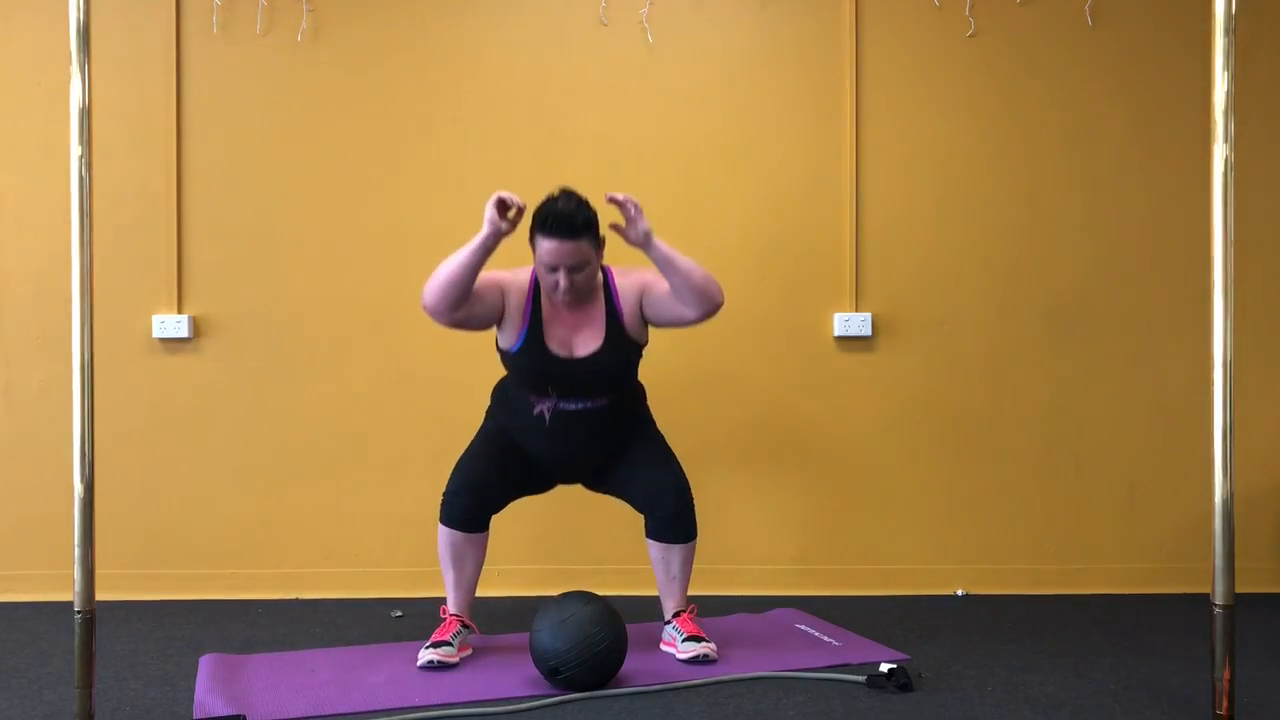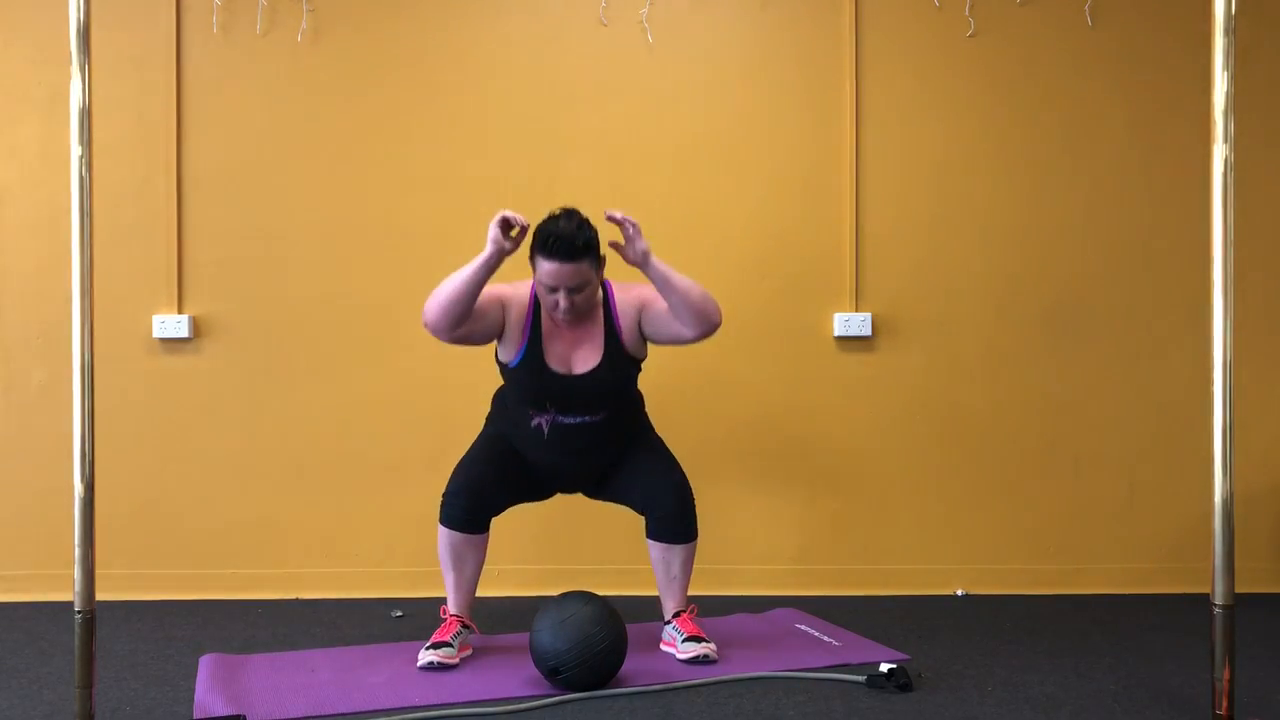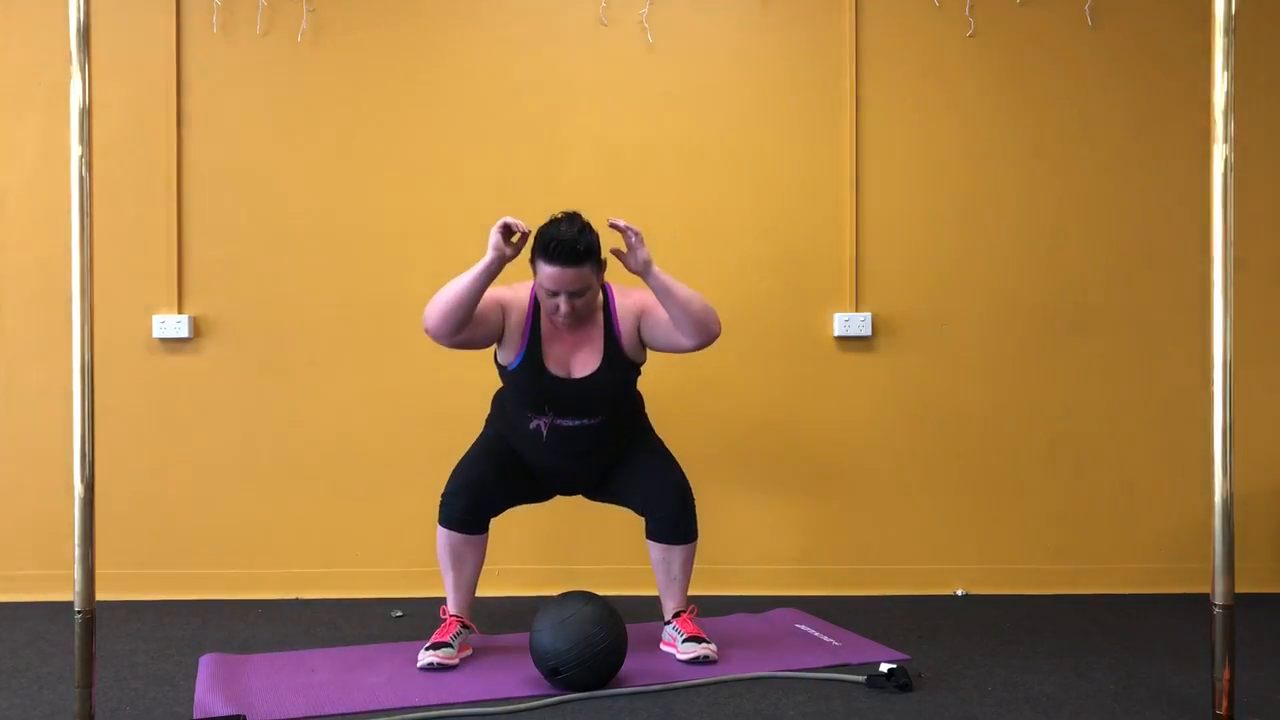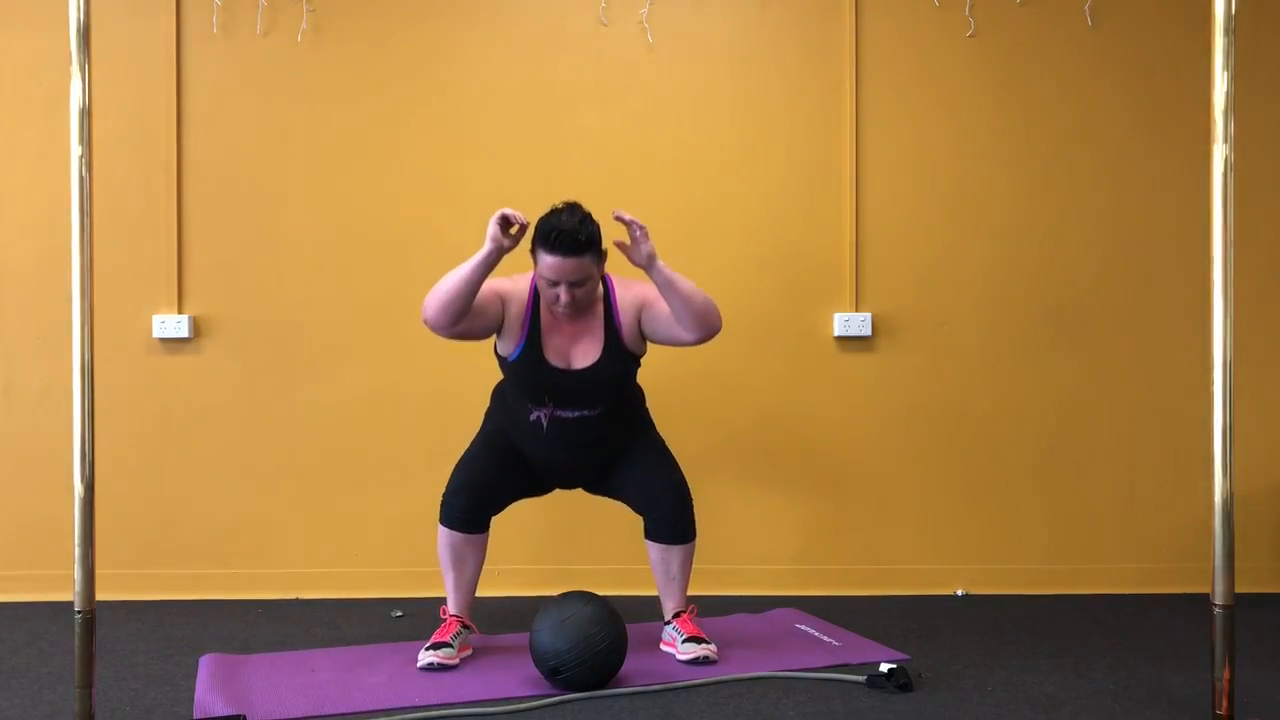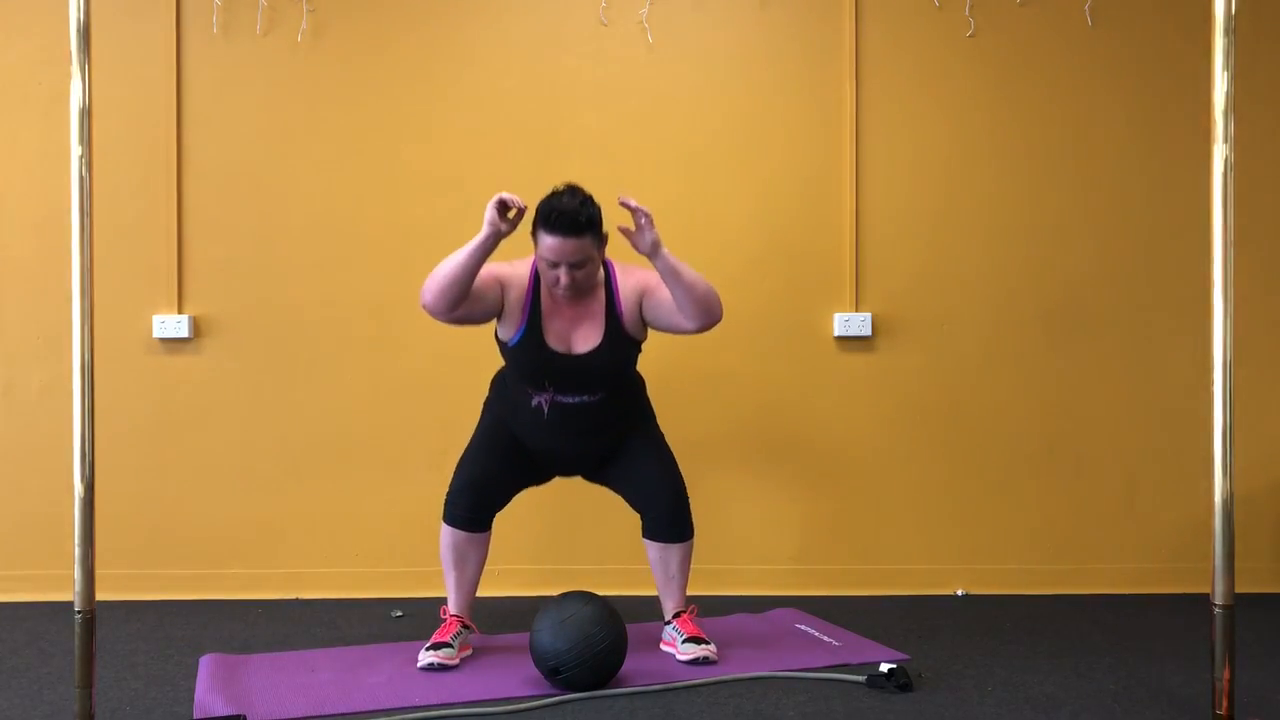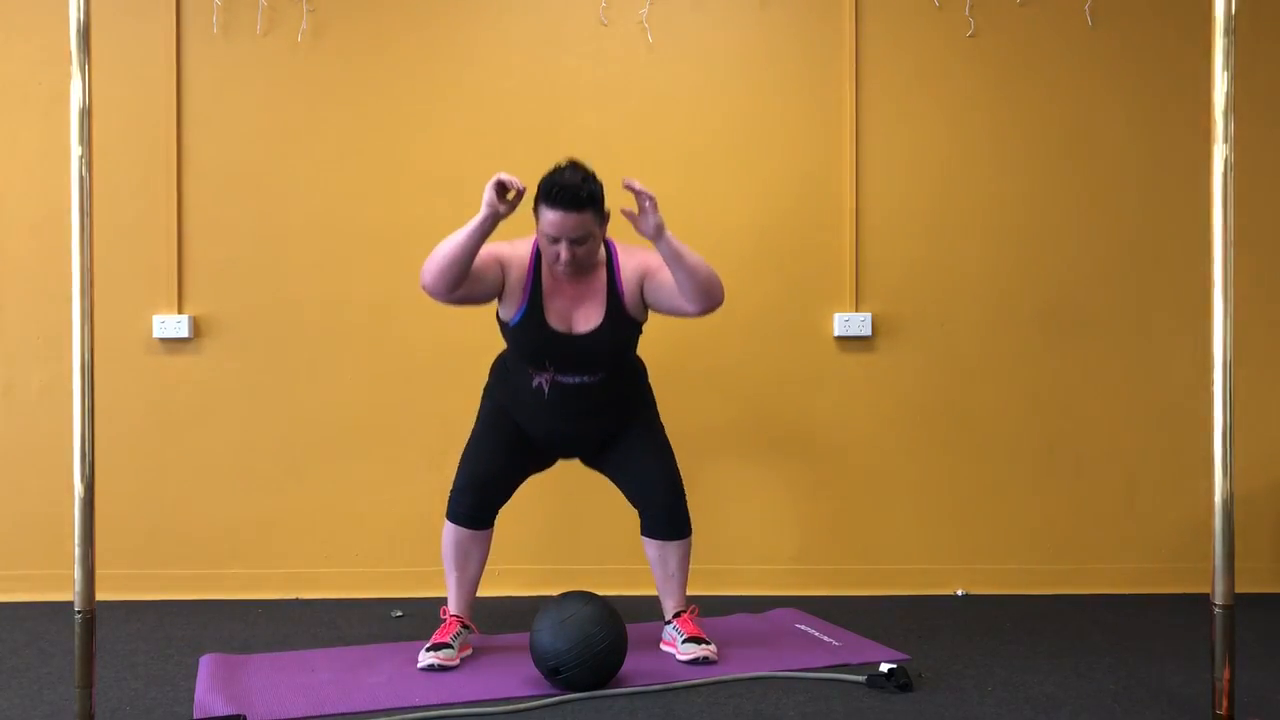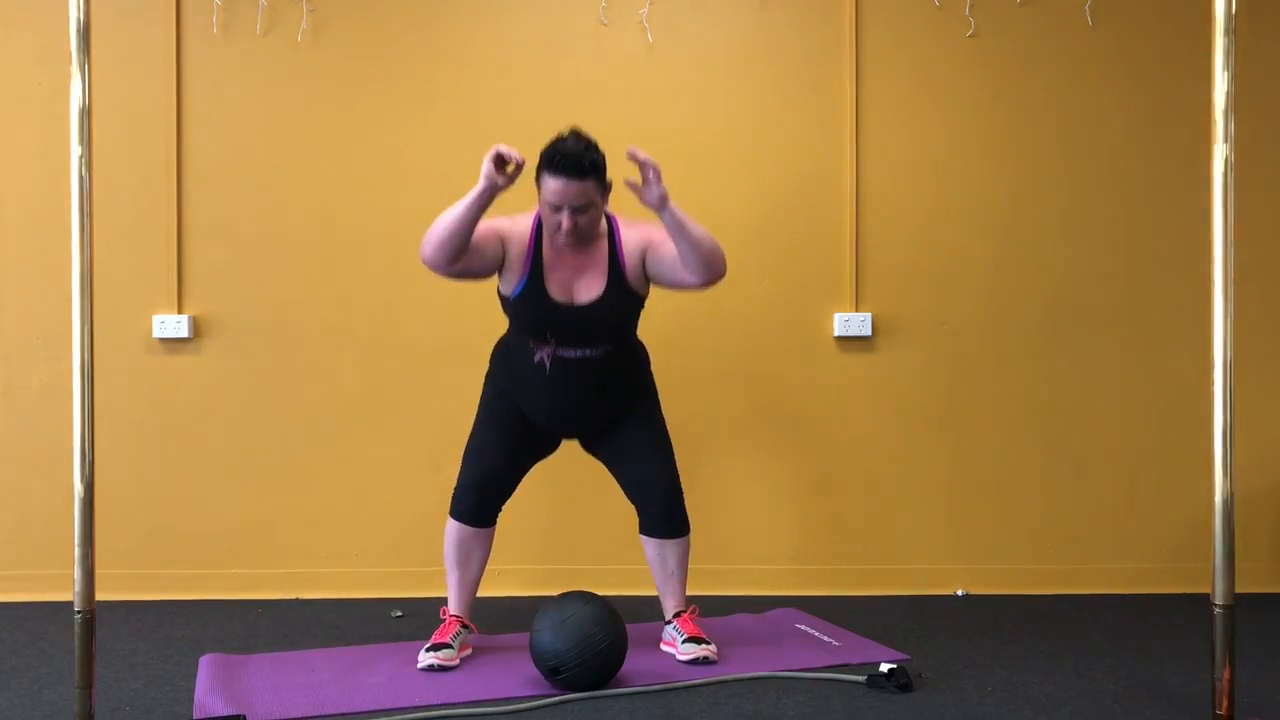
dt=0.1s
person 1, frame 1
left shoulder: (631, 292)
right shoulder: (510, 295)
left elbow: (706, 302)
right elbow: (437, 305)
left wrist: (650, 244)
right wrist: (487, 239)
left hip: (618, 440)
right hip: (522, 439)
left knee: (672, 499)
right knee: (464, 496)
left ankle: (678, 621)
right ankle: (455, 624)
person 1, frame 2
left shoulder: (631, 307)
right shoulder: (510, 307)
left elbow: (704, 323)
right elbow: (437, 322)
left wrist: (648, 264)
right wrist: (489, 258)
left hip: (616, 449)
right hip: (521, 447)
left knee: (673, 500)
right knee: (463, 498)
left ankle: (678, 622)
right ankle: (455, 625)
person 1, frame 3
left shoulder: (630, 312)
right shoulder: (510, 310)
left elbow: (703, 332)
right elbow: (437, 327)
left wrist: (650, 272)
right wrist: (491, 263)
left hip: (616, 451)
right hip: (521, 449)
left knee: (673, 500)
right knee: (462, 498)
left ankle: (678, 621)
right ankle: (455, 624)
person 1, frame 4
left shoulder: (631, 303)
right shoulder: (510, 301)
left elbow: (704, 327)
right elbow: (436, 318)
left wrist: (654, 266)
right wrist: (489, 254)
left hip: (616, 443)
right hip: (520, 441)
left knee: (670, 500)
right knee: (463, 497)
left ankle: (678, 622)
right ankle: (455, 625)
person 1, frame 5
left shoulder: (632, 289)
right shoulder: (510, 286)
left elbow: (704, 315)
right elbow: (435, 302)
left wrist: (657, 253)
right wrist: (487, 238)
left hip: (617, 432)
right hip: (520, 429)
left knee: (667, 498)
right knee: (467, 495)
left ankle: (678, 622)
right ankle: (455, 624)
person 1, frame 6
left shoulder: (633, 269)
right shoulder: (512, 264)
left elbow: (706, 299)
right elbow: (435, 283)
left wrist: (660, 237)
right wrist: (485, 220)
left hip: (617, 418)
right hip: (520, 414)
left knee: (664, 497)
right knee: (472, 493)
left ankle: (678, 621)
right ankle: (455, 624)
person 1, frame 7
left shoulder: (635, 243)
right shoulder: (513, 239)
left elbow: (708, 271)
right elbow: (435, 257)
left wrist: (664, 207)
right wrist: (483, 192)
left hip: (619, 402)
right hip: (521, 398)
left knee: (661, 493)
right knee: (475, 490)
left ankle: (678, 621)
right ankle: (455, 623)
